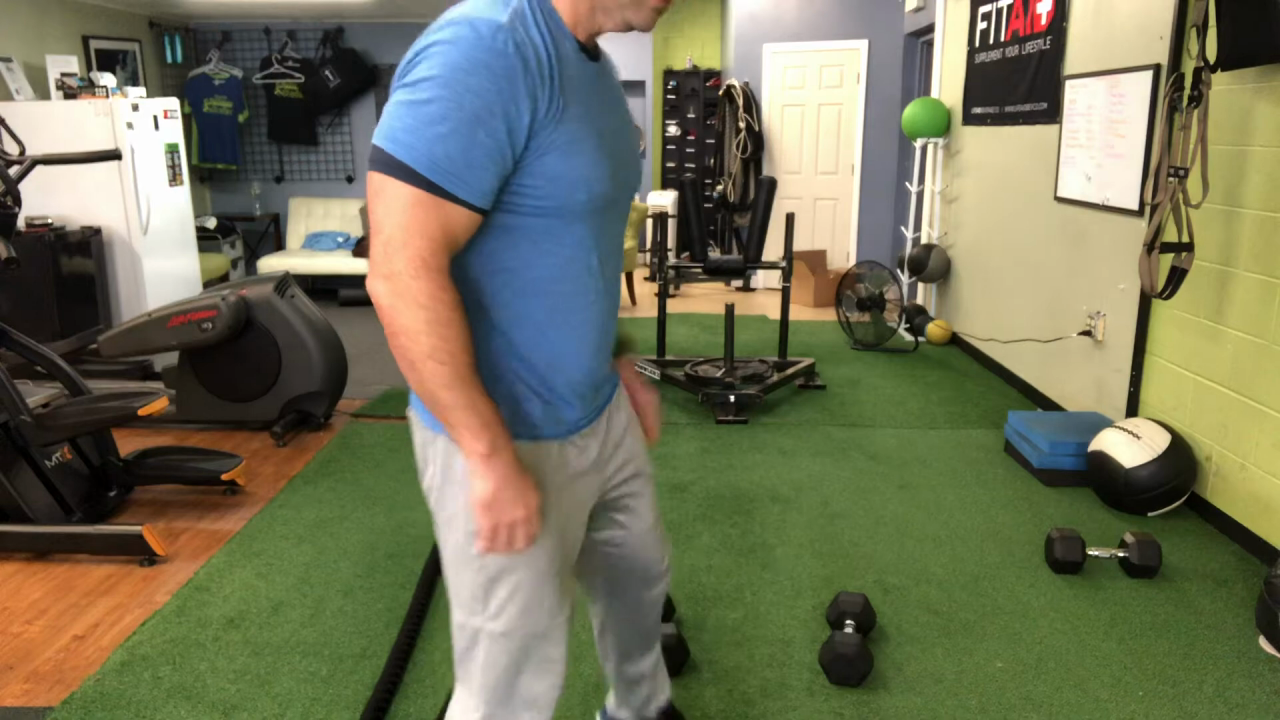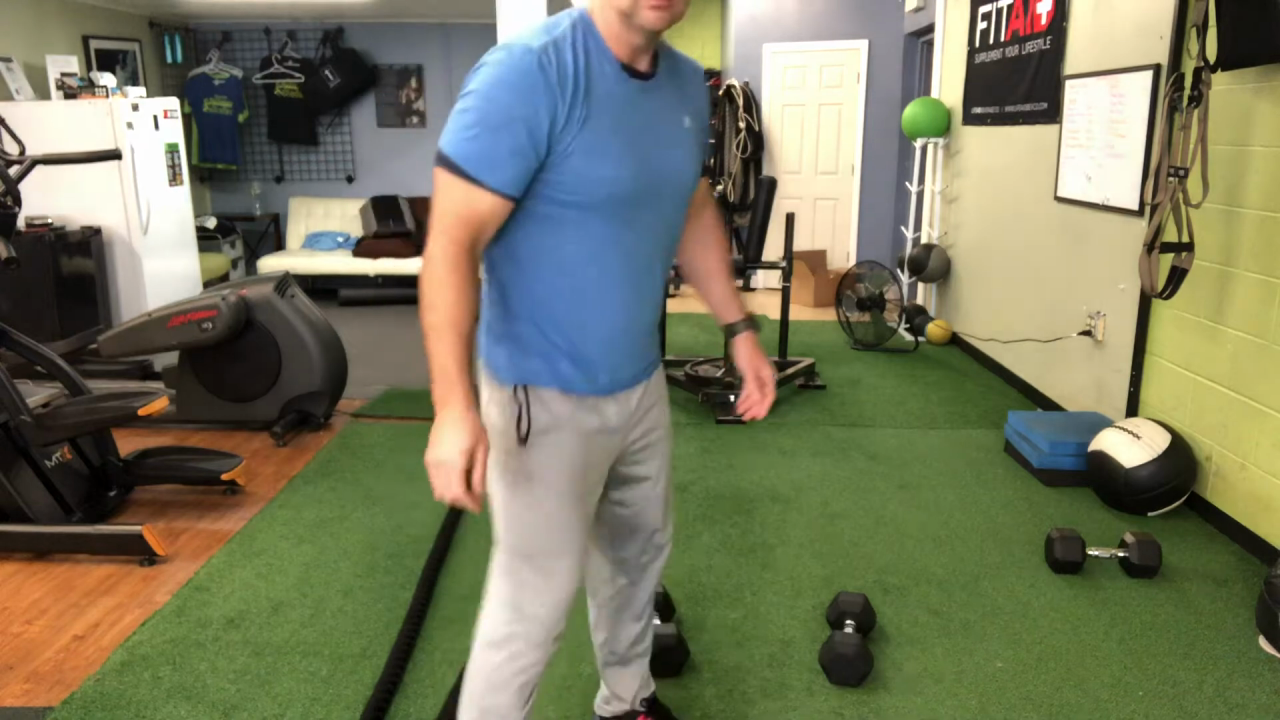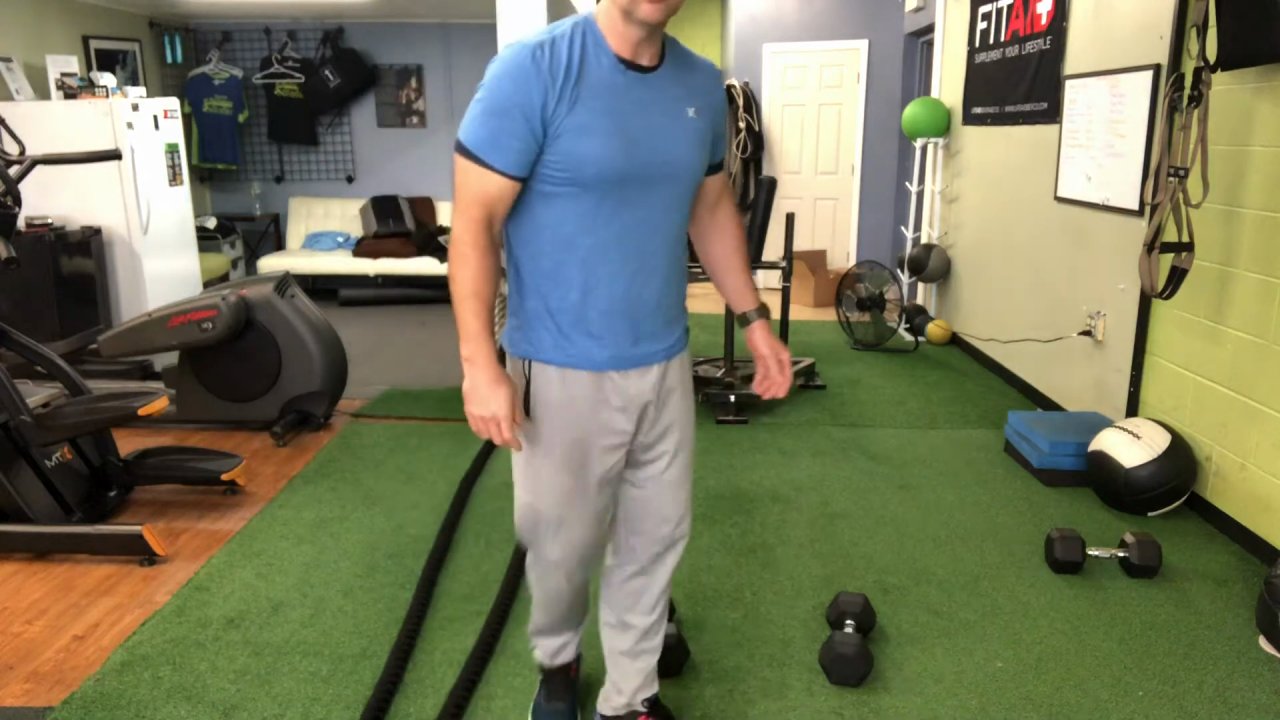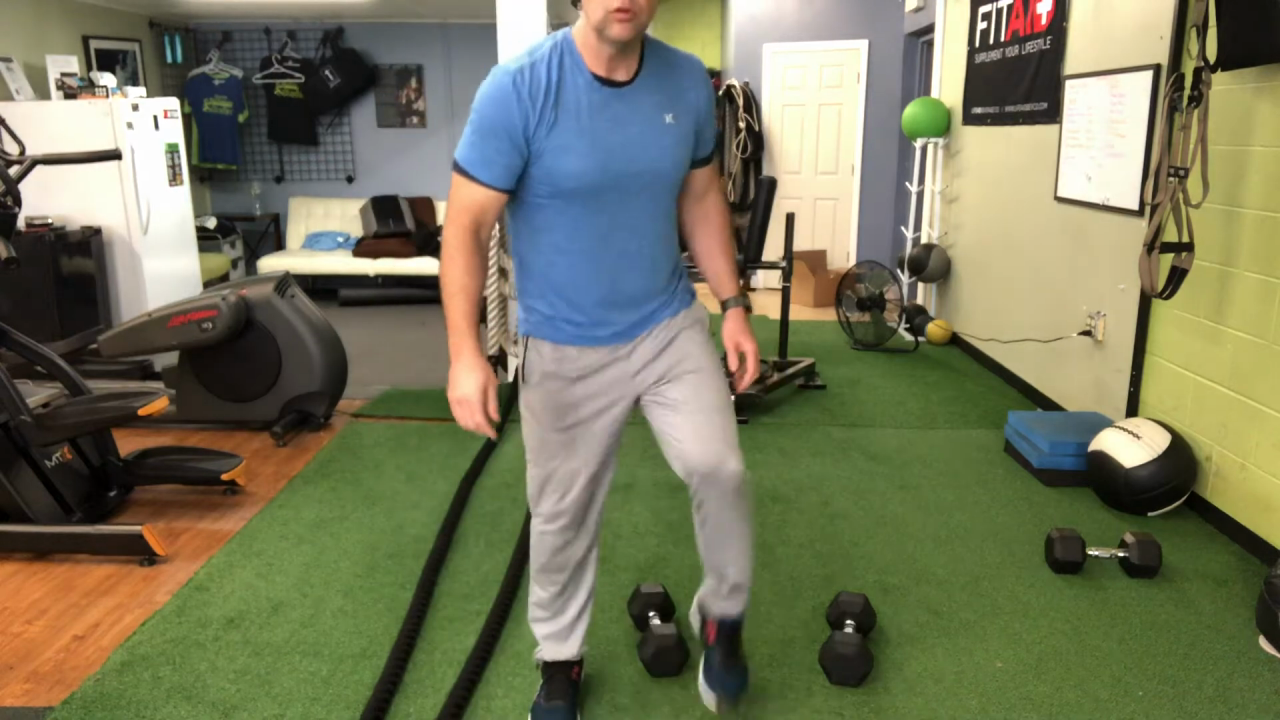
dt=0.3s
person 1, frame 1
left shoulder: (592, 64)
right elbow: (402, 273)
left wrist: (615, 357)
right wrist: (491, 453)
left hip: (598, 411)
right hip: (500, 434)
left knee: (640, 574)
person 1, frame 2
left shoulder: (687, 87)
right shoulder: (528, 76)
right elbow: (452, 244)
left wrist: (741, 331)
right wrist: (455, 410)
left hip: (639, 383)
right hip: (544, 392)
left knee: (640, 549)
right knee: (537, 592)
person 1, frame 3
left shoulder: (701, 84)
right shoulder: (533, 70)
right elbow: (474, 221)
left wrist: (753, 319)
right wrist: (481, 364)
left hip: (664, 364)
right hip: (561, 372)
left knee: (657, 540)
right knee: (565, 546)
right ankle: (557, 660)
person 1, frame 4
left shoulder: (687, 83)
right shoulder: (516, 92)
right elbow: (467, 227)
left wrist: (734, 305)
right wrist: (466, 354)
left hip: (671, 326)
right hip: (564, 349)
left knee: (717, 464)
right knee: (563, 512)
left ankle: (721, 617)
right ankle: (559, 656)
